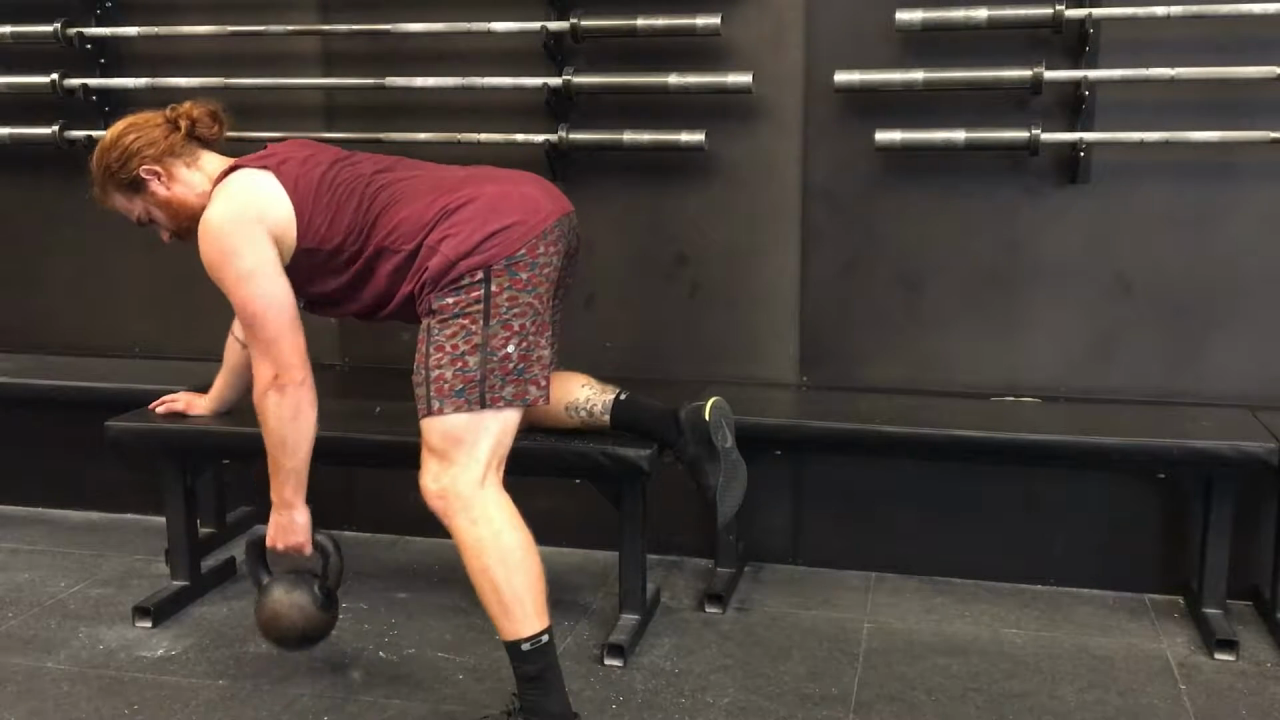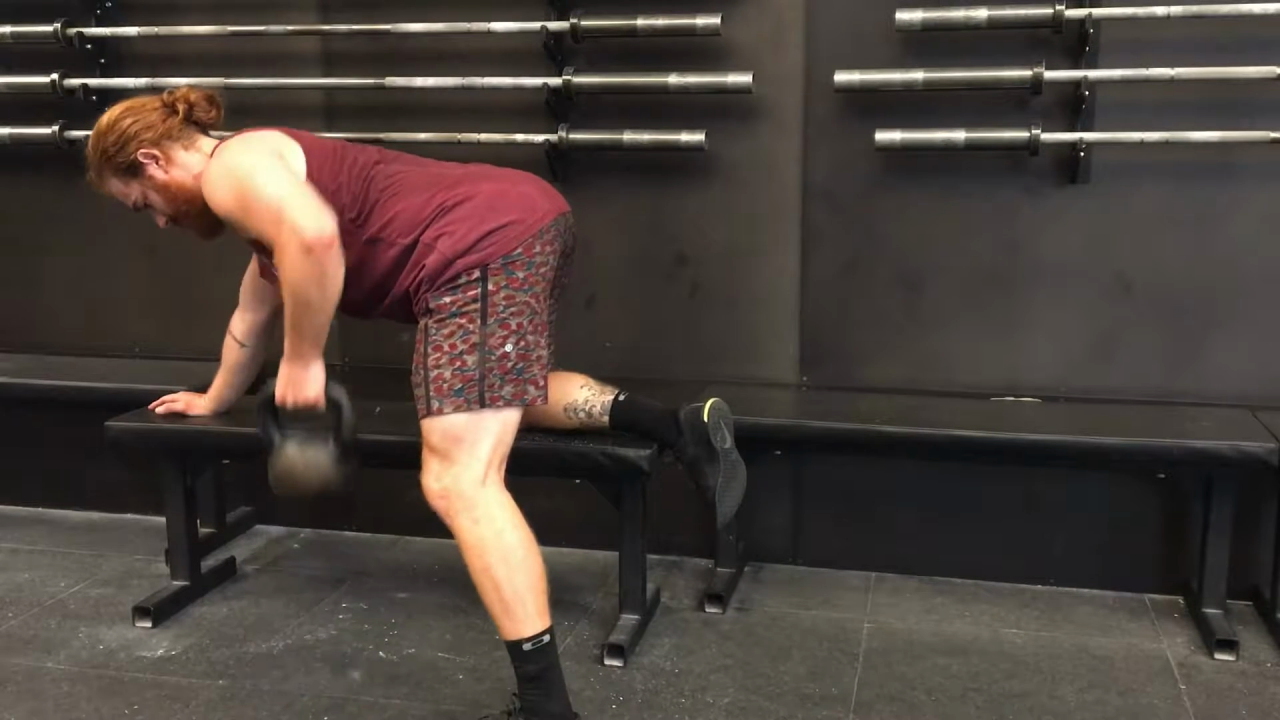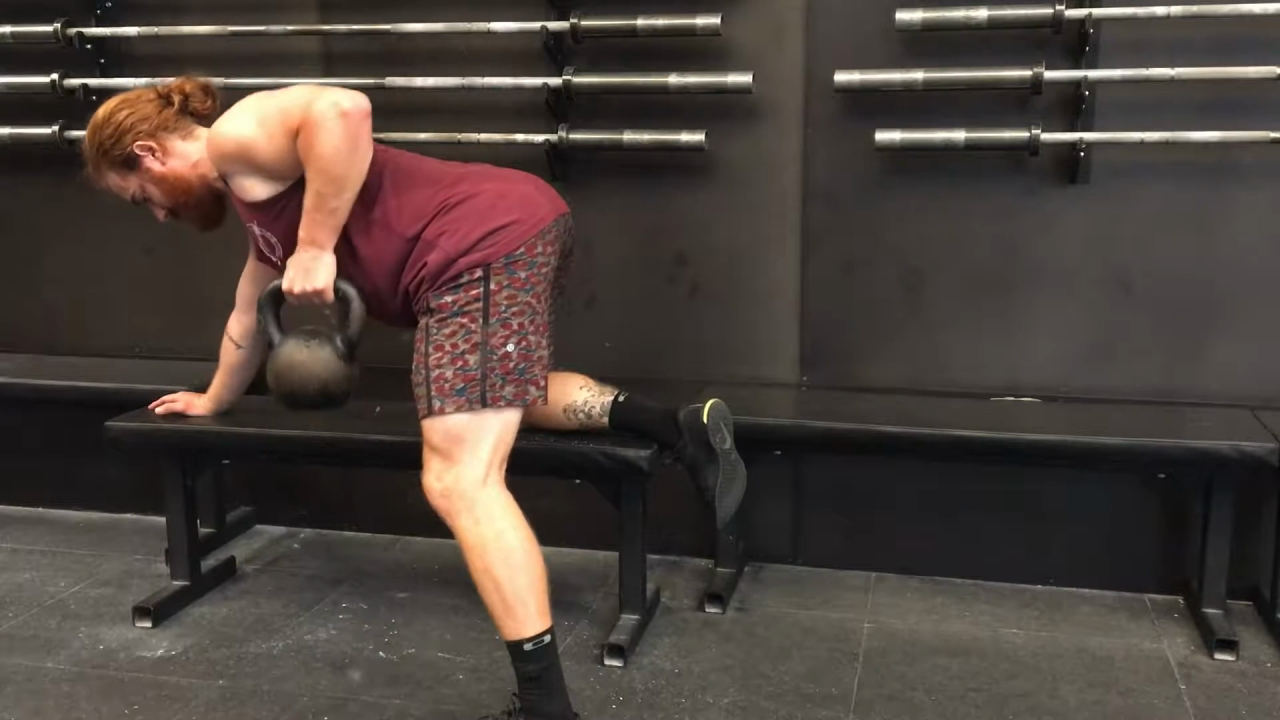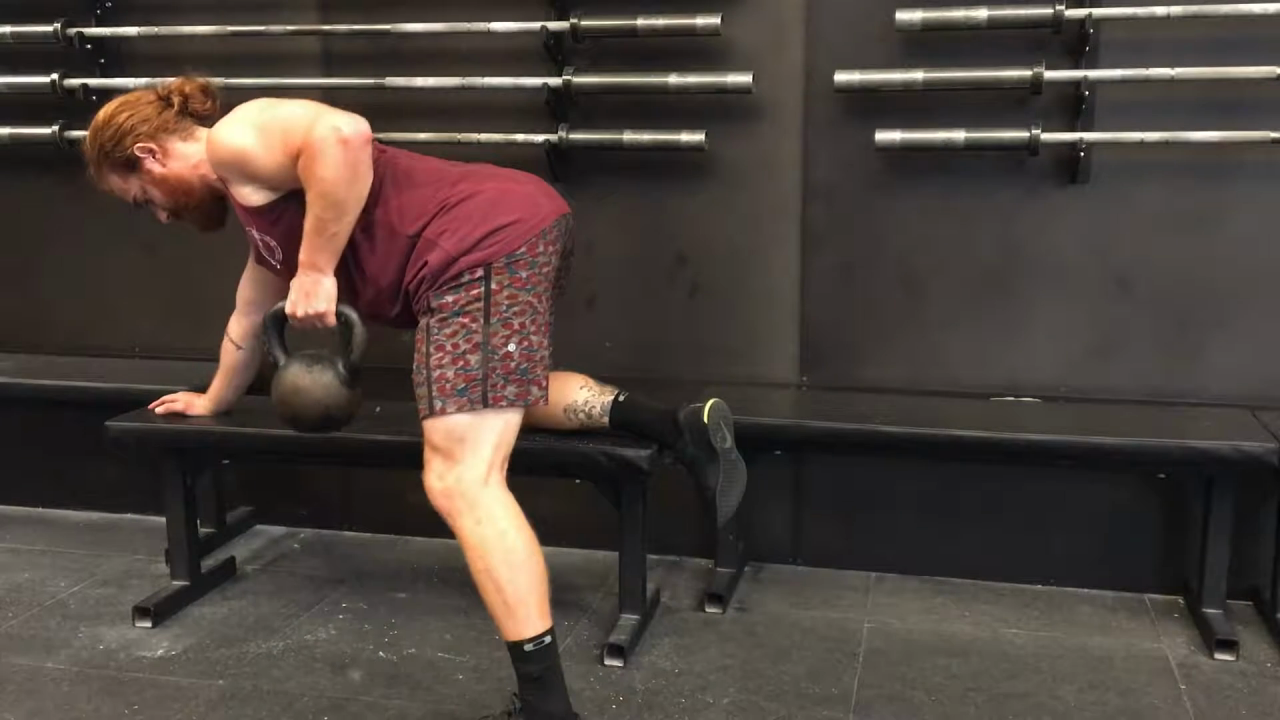
dt=0.3s
person 1, frame 1
left shoulder: (227, 218)
right shoulder: (265, 177)
left elbow: (285, 375)
right elbow: (258, 320)
left wrist: (288, 507)
right wrist: (214, 399)
left hip: (485, 250)
right hip: (530, 212)
left knee: (457, 486)
right knee: (497, 394)
right ankle: (683, 426)
person 1, frame 2
left shoulder: (230, 171)
right shoulder: (263, 167)
left elbow: (316, 236)
right elbow: (256, 311)
left wrist: (302, 362)
right wrist: (214, 399)
left hip: (483, 247)
right hip: (526, 214)
left knee: (460, 485)
right knee: (498, 393)
right ankle: (682, 427)
person 1, frame 3
left shoulder: (237, 138)
right shoulder: (258, 193)
left elbow: (343, 110)
right elbow: (250, 311)
left wrist: (315, 246)
right wrist: (214, 398)
left hip: (483, 244)
right hip: (521, 218)
left knee: (460, 484)
right knee: (498, 393)
right ankle: (681, 428)
person 1, frame 4
left shoulder: (237, 141)
right shoulder: (256, 191)
left elbow: (345, 136)
right elbow: (250, 315)
left wrist: (316, 270)
right wrist: (214, 400)
left hip: (484, 245)
right hip: (522, 218)
left knee: (461, 483)
right knee: (499, 392)
right ankle: (681, 428)
